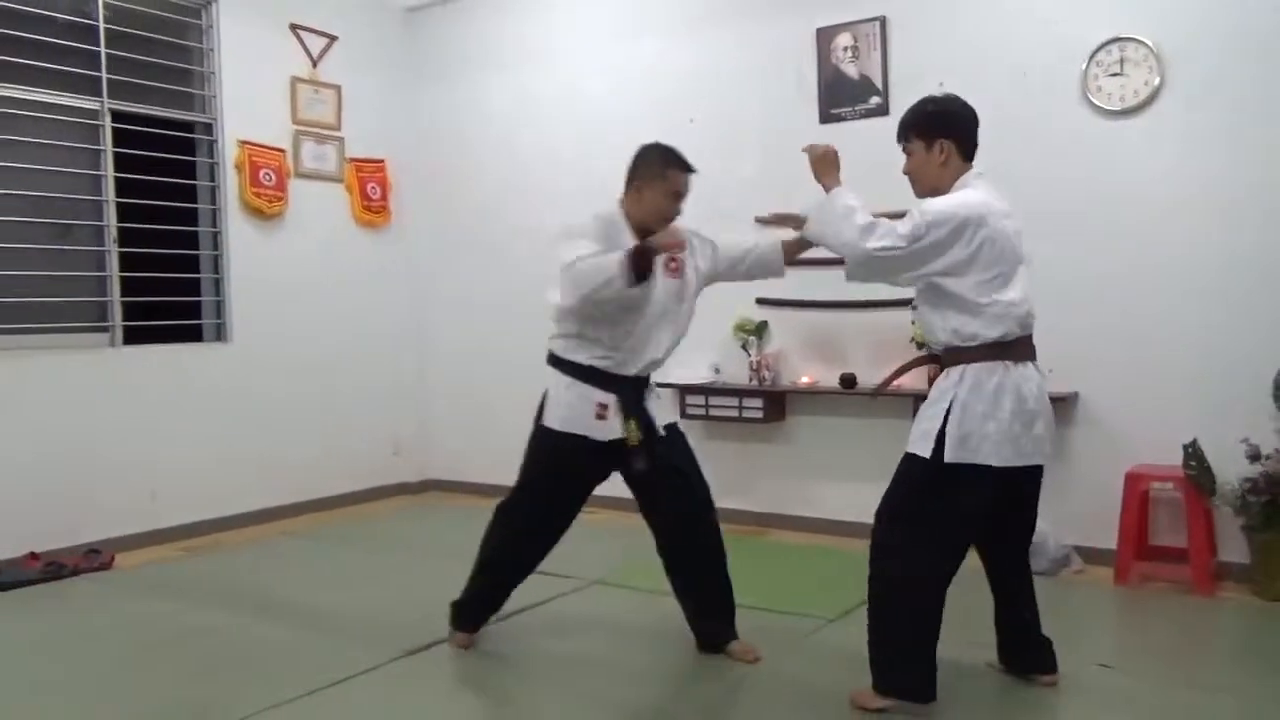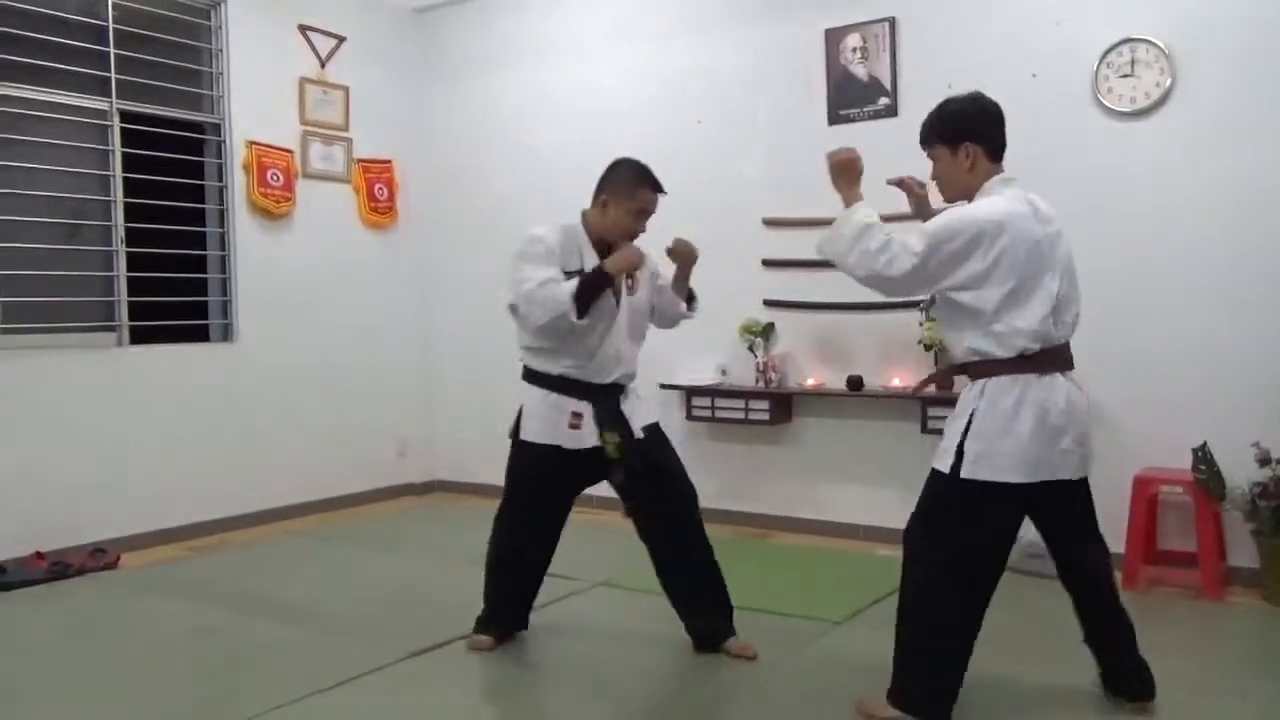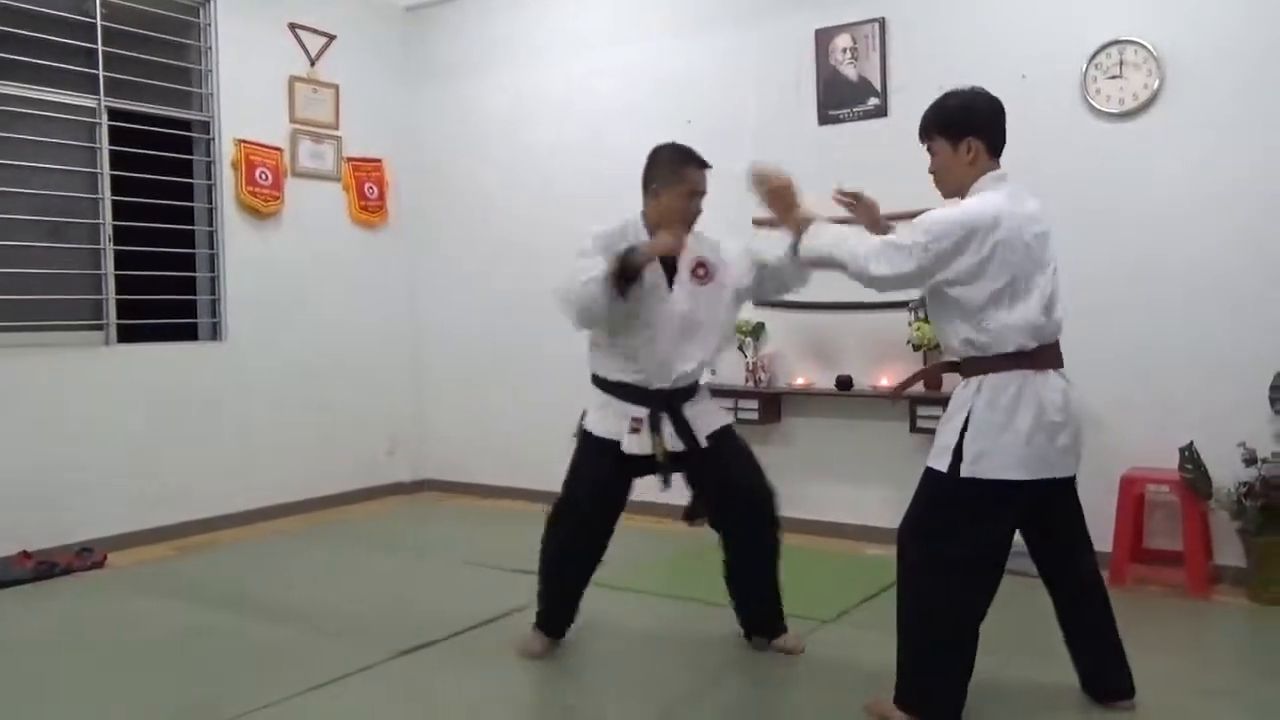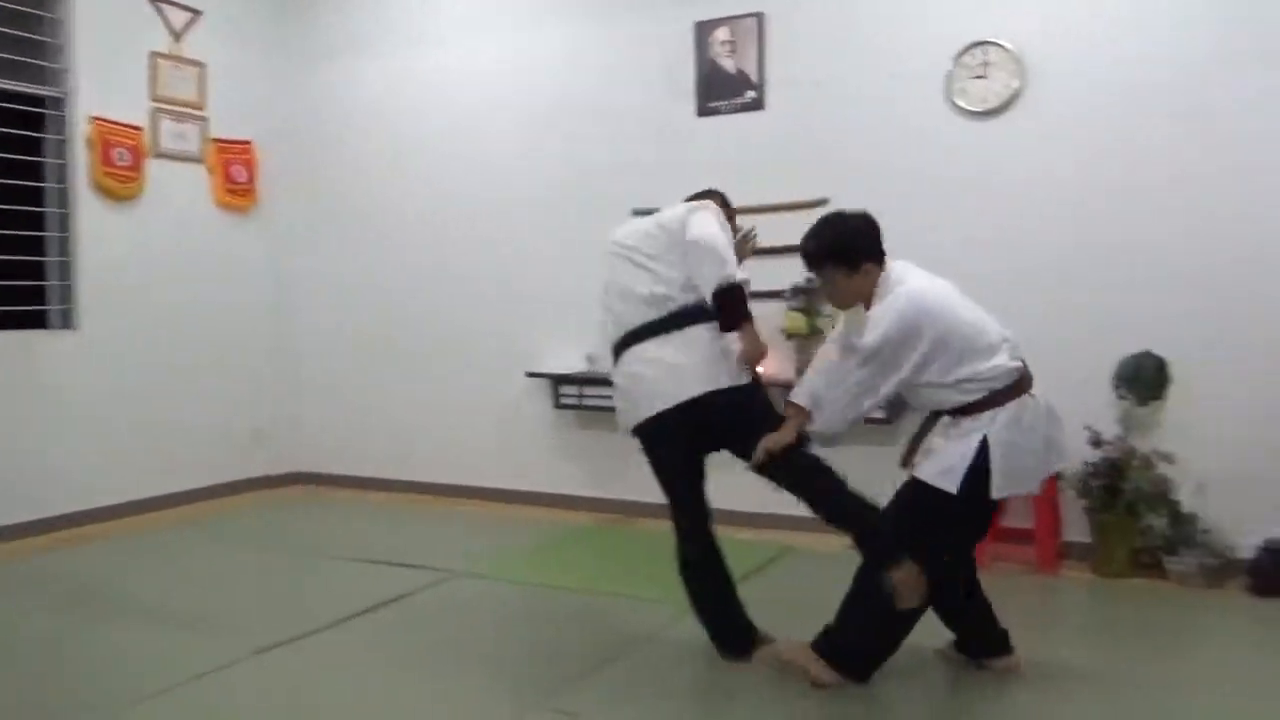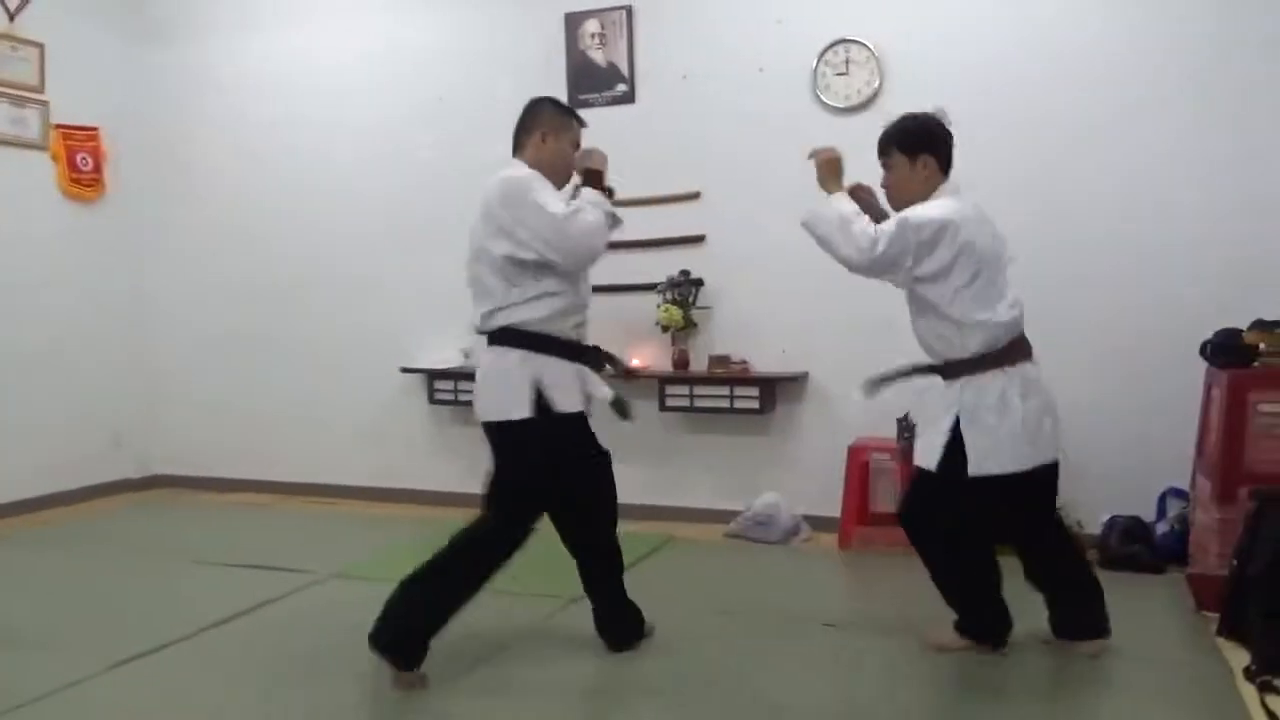
dt=0.5s
person 1, frame 1
left shoulder: (957, 214)
right shoulder: (983, 207)
left elbow: (875, 249)
right elbow: (897, 253)
left wrist: (832, 187)
right wrist: (816, 225)
left hip: (977, 393)
right hip: (1016, 390)
left knee: (907, 534)
right knee: (1004, 537)
left ankle: (901, 679)
right ankle: (1029, 655)
person 1, frame 2
left shoulder: (978, 222)
right shoulder: (1034, 212)
left elbow: (889, 268)
left wrist: (851, 196)
right wrist: (928, 218)
left hip: (1005, 408)
right hip: (1054, 400)
left knee: (940, 550)
right knee: (1078, 549)
person 1, frame 3
left shoulder: (972, 220)
right shoulder: (1021, 209)
left elbow: (884, 265)
right elbow: (926, 257)
left wrist: (799, 223)
right wrist: (883, 227)
left hip: (998, 406)
right hip: (1042, 398)
left knee: (935, 550)
right knee: (1063, 546)
person 1, frame 4
left shoulder: (894, 320)
right shoulder: (897, 284)
left elbow: (846, 400)
right elbow: (840, 355)
left wrist: (788, 433)
right wrist: (795, 408)
left hip: (995, 431)
right hip: (994, 421)
left knee: (906, 538)
right knee: (938, 541)
left ankle: (839, 656)
right ankle: (985, 644)
person 1, frame 5
left shoulder: (936, 222)
right shoulder: (960, 218)
left elbow: (862, 252)
right elbow: (904, 259)
left wrist: (832, 191)
right wrist: (878, 216)
left hip: (984, 400)
right hip: (1014, 393)
left knee: (930, 516)
right knee: (1032, 523)
left ankle: (983, 625)
right ankle: (1085, 626)
person 2, frame 1
left shoulder: (683, 246)
right shoulder: (590, 233)
left elbow: (739, 258)
right elbow: (587, 288)
left wrist: (801, 243)
right wrist: (649, 252)
left hip: (637, 404)
right hip: (578, 401)
left knee: (690, 510)
right knee: (531, 513)
left ankle: (716, 629)
right ankle: (470, 614)
person 2, frame 2
left shoulder: (630, 258)
right shoulder: (544, 245)
left elbow: (669, 313)
right elbow: (542, 312)
left wrist: (684, 272)
right wrist: (605, 273)
left hip: (619, 408)
right hip: (555, 410)
left knee: (674, 507)
right knee: (524, 520)
left ankle: (711, 626)
right ankle: (500, 617)
person 2, frame 3
left shoulder: (713, 253)
right shoulder: (610, 245)
left elbow: (774, 278)
right elbow: (583, 306)
right wrist: (641, 258)
left hip: (688, 412)
right hip: (619, 415)
left knee: (750, 506)
right knee: (575, 524)
left ankle: (764, 624)
right ankle: (550, 622)
person 2, frame 4
left shoulder: (626, 237)
right shoulder: (698, 217)
right elbow: (706, 248)
right wrist: (743, 320)
left hip: (640, 378)
right hip: (698, 364)
left knee: (689, 515)
right knee: (794, 466)
left ankle: (734, 635)
right ankle: (892, 557)
person 2, frame 5
left shoulder: (516, 192)
right shoulder: (518, 187)
left elbow: (555, 252)
right elbow: (579, 244)
left wrist: (589, 189)
right wrist: (596, 186)
left hip: (530, 374)
right hip: (531, 377)
left knee: (590, 496)
right knee: (508, 516)
left ankle: (619, 621)
right ankle: (401, 633)
